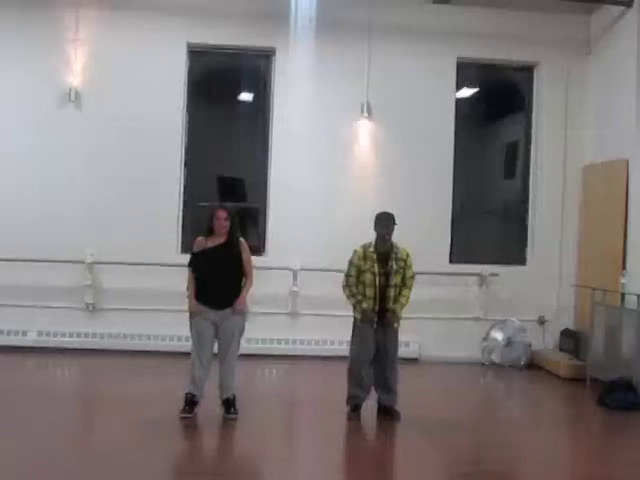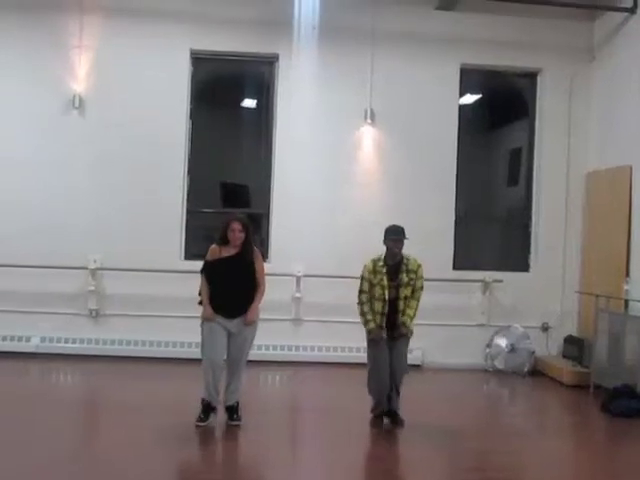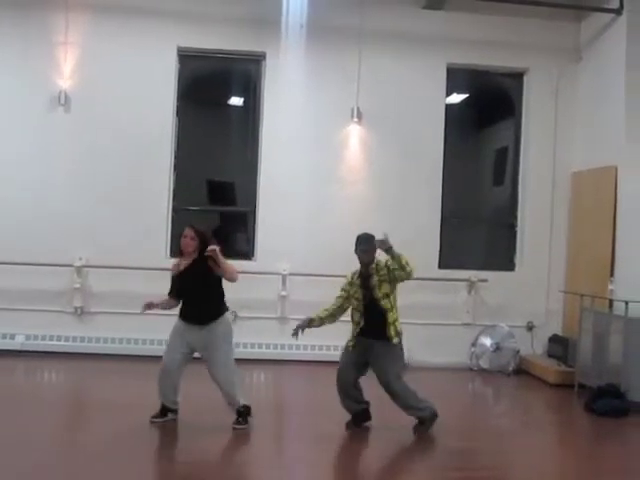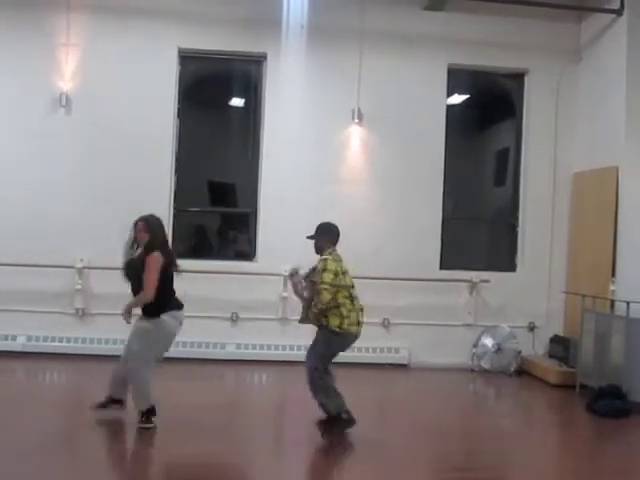
dt=1s
person 1, frame 1
left shoulder: (239, 244)
right shoulder: (201, 243)
left elbow: (248, 275)
right elbow: (192, 273)
left wrist: (243, 297)
right wrist: (191, 299)
left hip: (232, 308)
right hip: (203, 308)
left knee: (229, 354)
right knee: (200, 353)
left ankle: (228, 398)
right ankle: (192, 397)
person 1, frame 2
left shoulder: (253, 254)
right shoulder: (215, 251)
left elbow: (260, 285)
right elbow: (205, 280)
left wrist: (254, 309)
right wrist: (206, 305)
left hip: (243, 317)
right hip: (216, 316)
left knee: (237, 363)
right knee: (212, 360)
left ankle: (232, 405)
right ankle: (209, 404)
person 1, frame 3
left shoulder: (209, 261)
right shoulder: (177, 267)
left elbow: (233, 277)
right elbow: (174, 301)
left wrist: (219, 258)
right wrist: (157, 304)
left hip: (215, 325)
right hip: (186, 325)
left knee: (221, 371)
right knee: (169, 365)
left ankle: (241, 409)
right ankle: (168, 407)
person 1, frame 4
left shoulder: (154, 256)
right shoulder: (145, 255)
left elbow: (148, 295)
left wrist: (129, 306)
left hip: (163, 319)
right hip: (153, 317)
left knee: (138, 363)
right knee: (130, 358)
left ankle: (147, 410)
right ankle: (116, 397)
person 2, frame 1
left shoulder: (403, 255)
right shoulder: (361, 253)
left elbow: (407, 285)
right elbow: (348, 284)
left wrist: (396, 310)
right wrist: (362, 307)
left hip: (389, 316)
right hip: (365, 316)
left knee: (388, 360)
right knee: (360, 359)
left ankle: (387, 404)
right ankle: (355, 403)
person 2, frame 2
left shoulder: (414, 267)
right shoulder: (371, 267)
left elbow: (415, 297)
right elbow: (363, 300)
left wrist: (406, 323)
right wrist: (371, 326)
left hip: (400, 327)
right hip: (378, 328)
left knee: (397, 369)
right knee: (378, 370)
left ankle: (392, 409)
right ankle: (379, 410)
person 2, frame 3
left shoulder: (386, 268)
right shoulder: (352, 280)
left elbow: (407, 273)
right elbow: (335, 311)
left wrist: (391, 251)
right wrist: (310, 321)
left hip: (386, 338)
right hip: (361, 338)
left knee: (392, 381)
right knee: (345, 375)
left ankle: (426, 414)
right ankle: (360, 412)
person 2, frame 4
left shoulder: (327, 263)
right shoulder: (332, 261)
left elbow: (325, 295)
right elbow: (315, 295)
left wrist: (315, 313)
left hip: (337, 326)
right hip: (339, 324)
left knee: (315, 368)
right knee: (317, 364)
left ankle: (340, 416)
right ankle: (335, 413)
